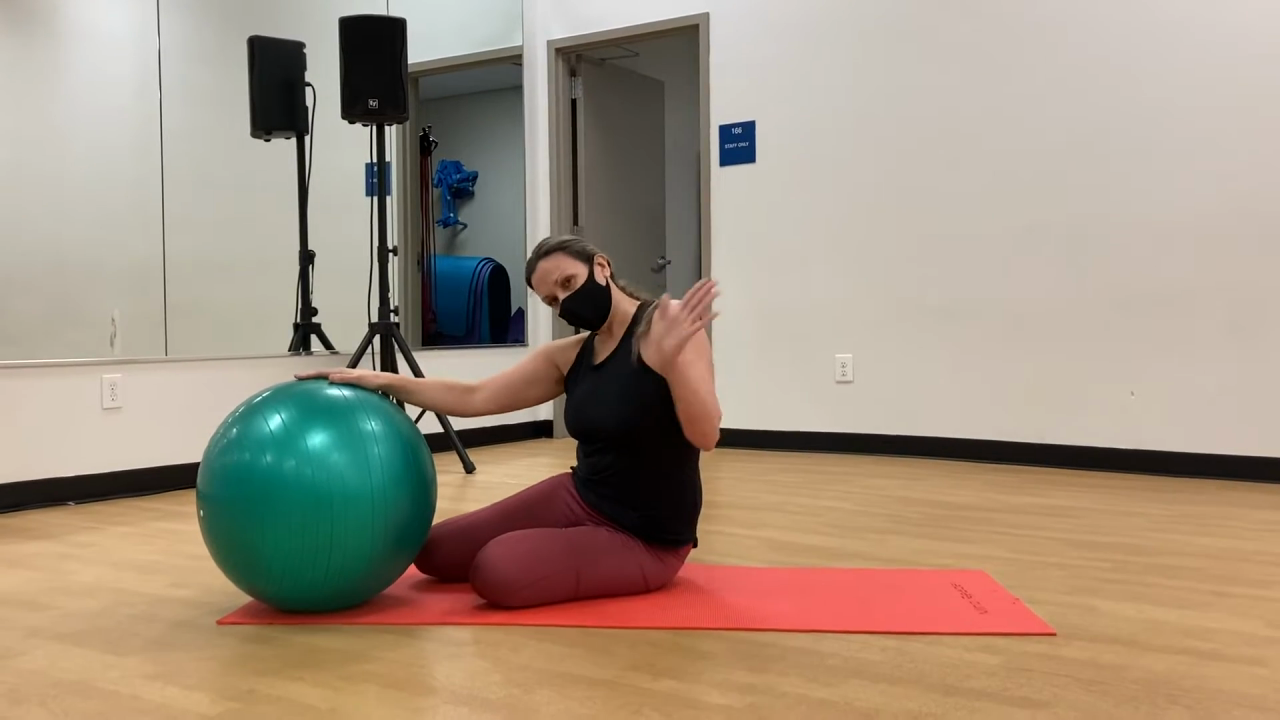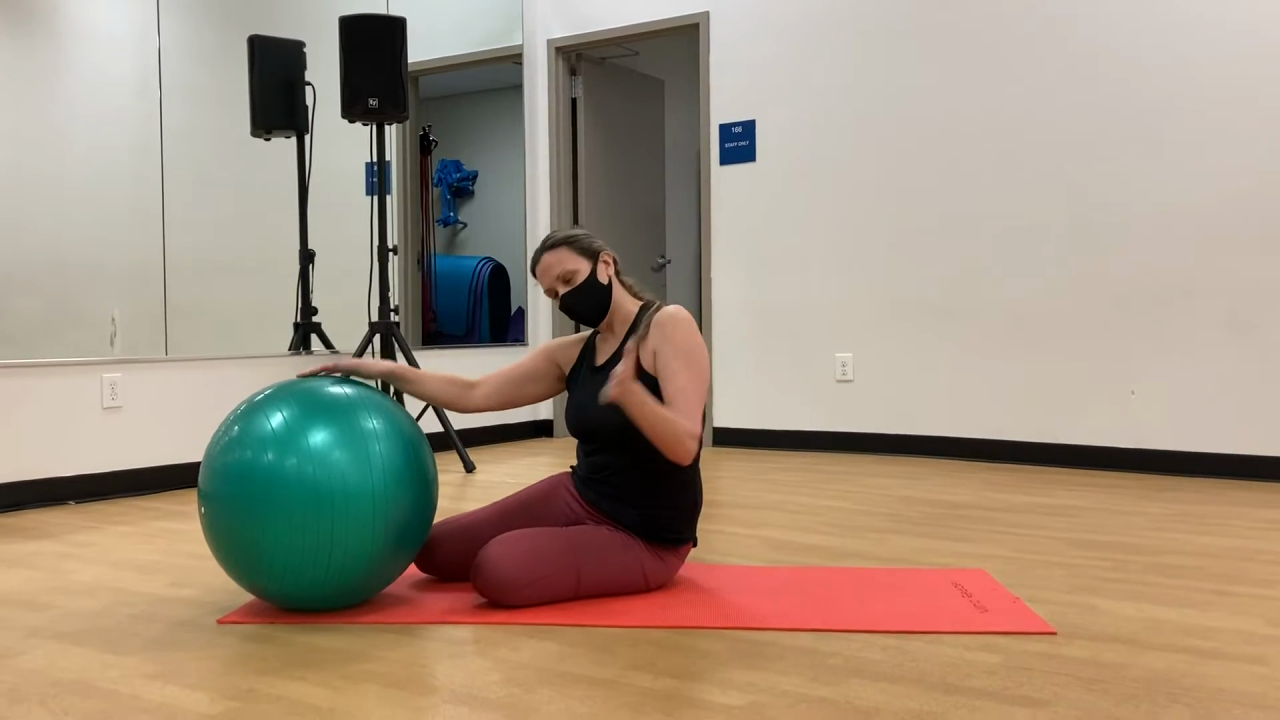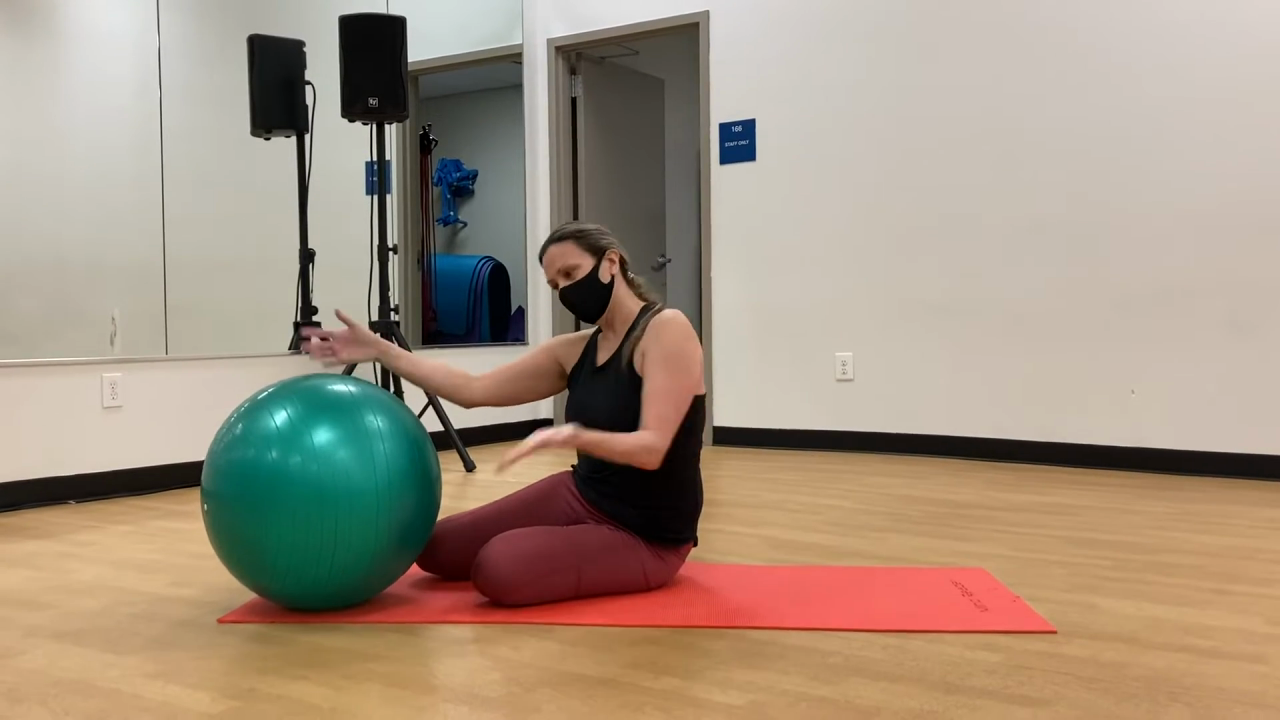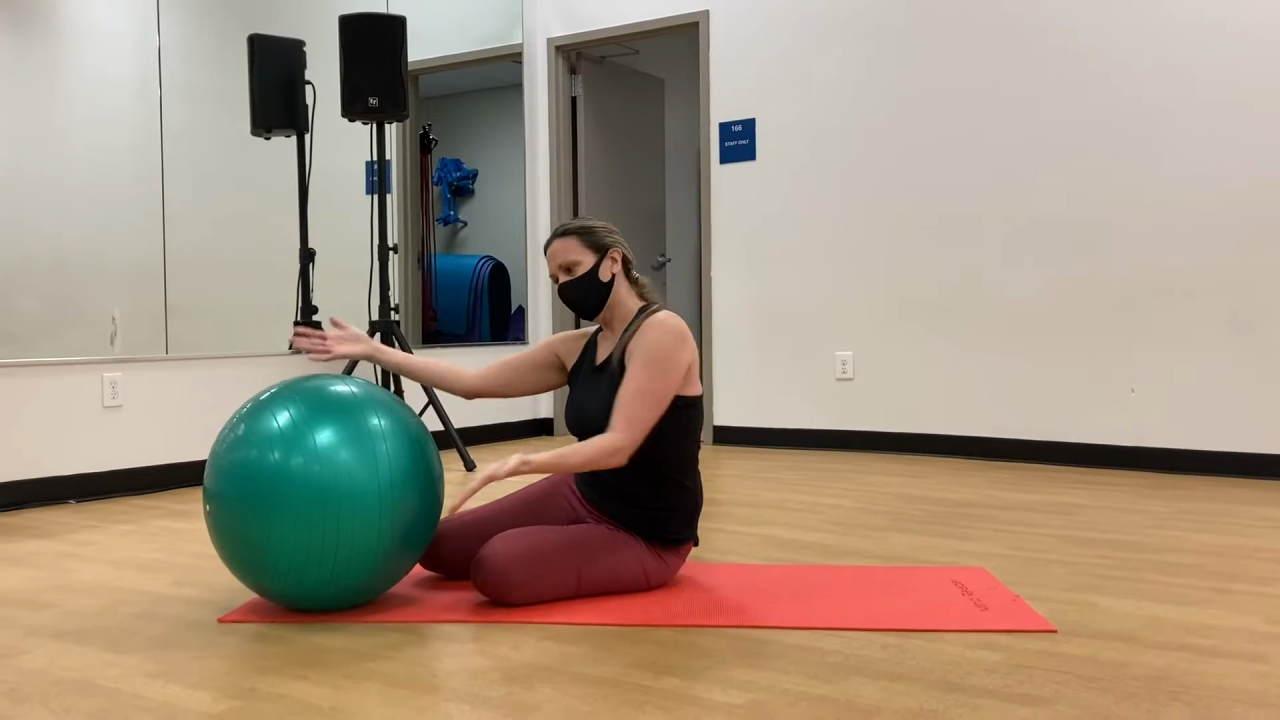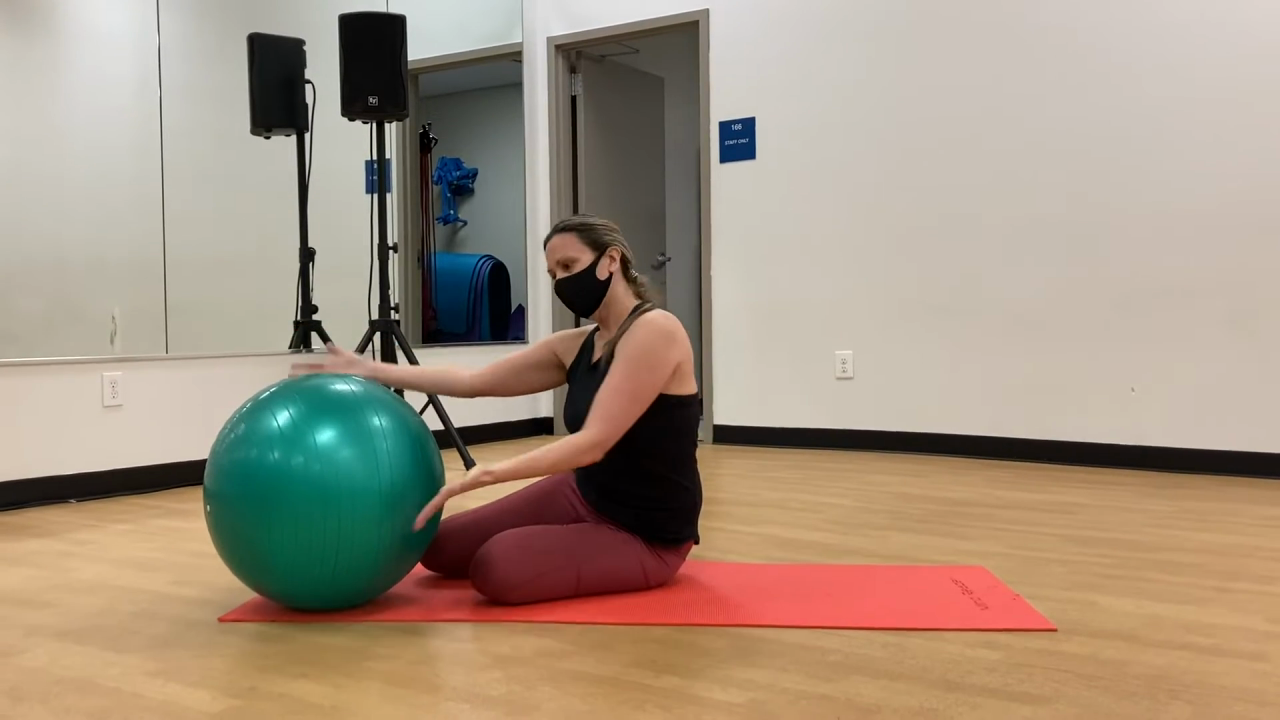
dt=0.1s
person 1, frame 1
left shoulder: (664, 323)
right shoulder: (567, 355)
left elbow: (704, 435)
right elbow: (474, 398)
left wrist: (672, 358)
right wrist: (380, 380)
left hip: (645, 538)
right hip: (579, 500)
left knee: (496, 573)
right knee: (435, 553)
right ankle: (578, 552)
person 1, frame 2
left shoulder: (670, 326)
right shoulder: (571, 353)
left elbow: (684, 447)
right elbow: (475, 395)
left wrist: (629, 393)
right wrist: (382, 369)
left hip: (645, 538)
right hip: (581, 499)
left knee: (498, 572)
right knee: (436, 552)
right ankle: (576, 551)
person 1, frame 3
left shoulder: (666, 329)
right shoulder: (573, 350)
left elbow: (650, 450)
right elbow: (475, 389)
left wrist: (570, 435)
right wrist: (381, 351)
left hip: (644, 536)
right hip: (580, 498)
left knee: (498, 572)
right knee: (437, 551)
left ankle: (613, 566)
right ankle: (575, 547)
person 1, frame 4
left shoulder: (663, 332)
right shoulder: (576, 348)
left elbow: (617, 448)
right elbow: (474, 382)
left wrist: (522, 462)
right wrist: (372, 350)
left hip: (646, 537)
right hip: (584, 498)
left knee: (497, 570)
right knee: (437, 549)
right ankle: (572, 550)
person 1, frame 5
left shoulder: (654, 331)
right shoulder: (575, 346)
left elbow: (592, 444)
right elbow: (472, 381)
left wrist: (488, 474)
right wrist: (367, 369)
left hip: (644, 535)
right hip: (584, 497)
left knee: (496, 569)
right knee: (438, 548)
